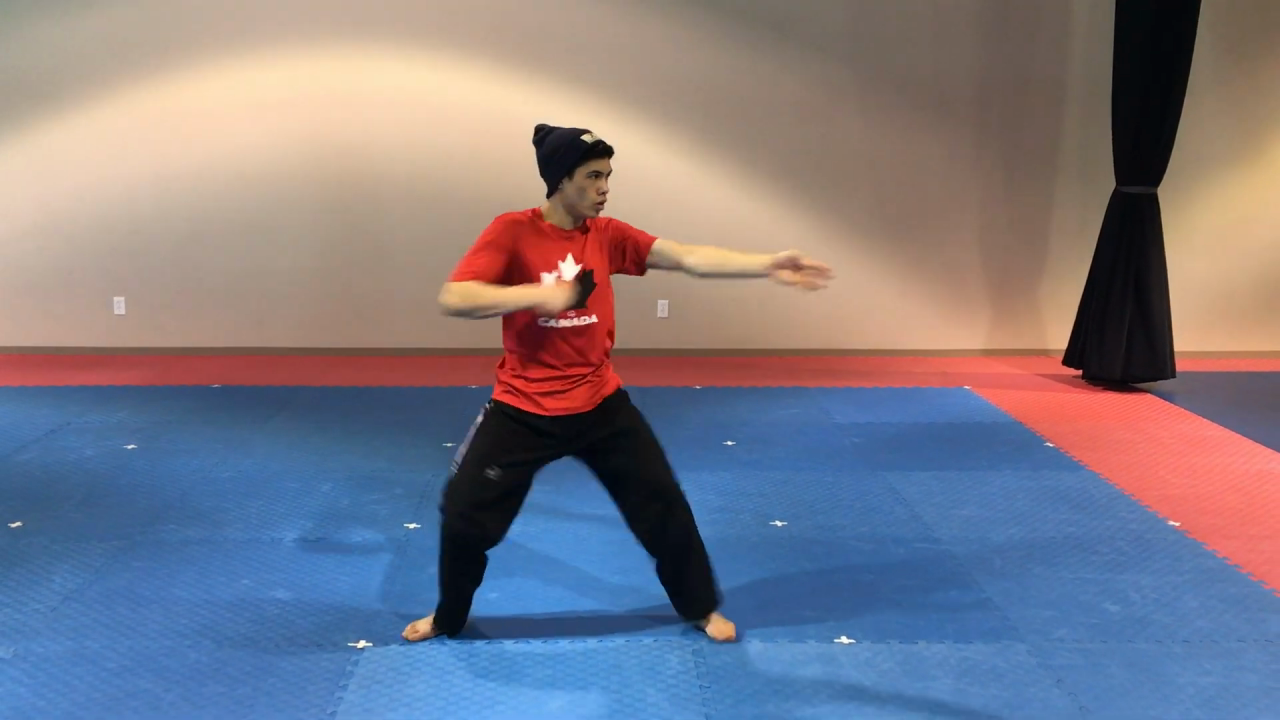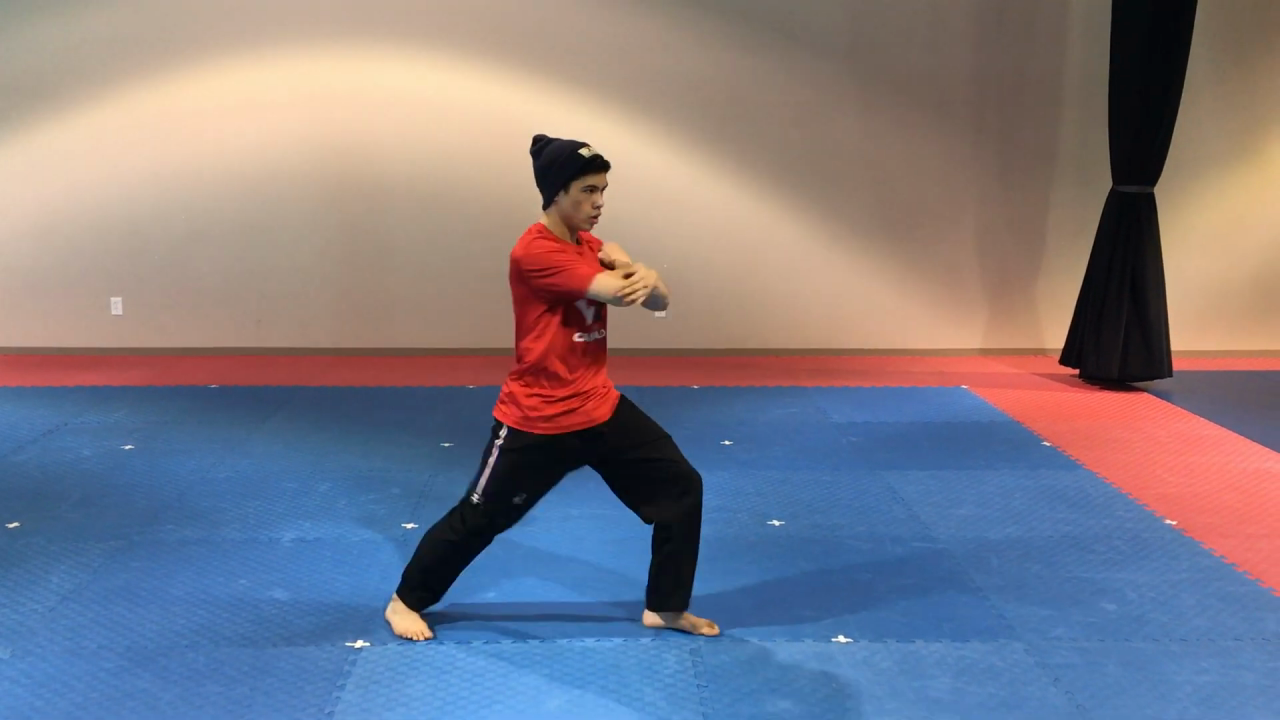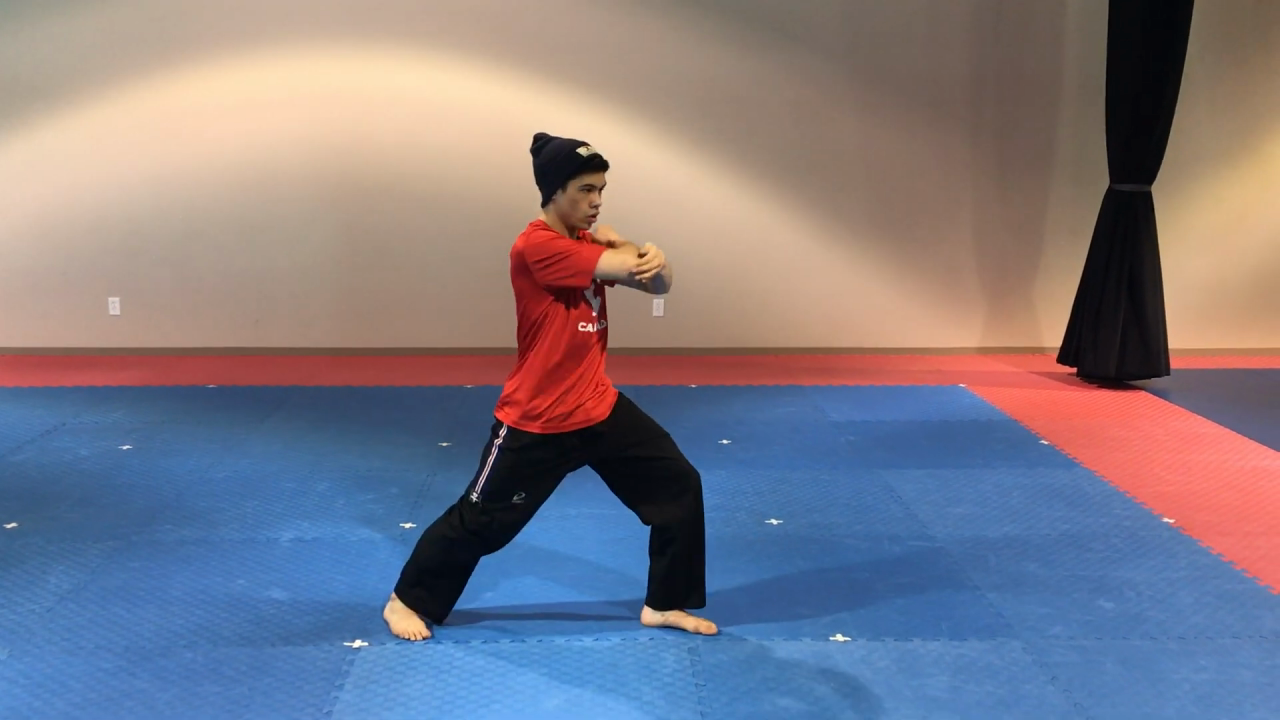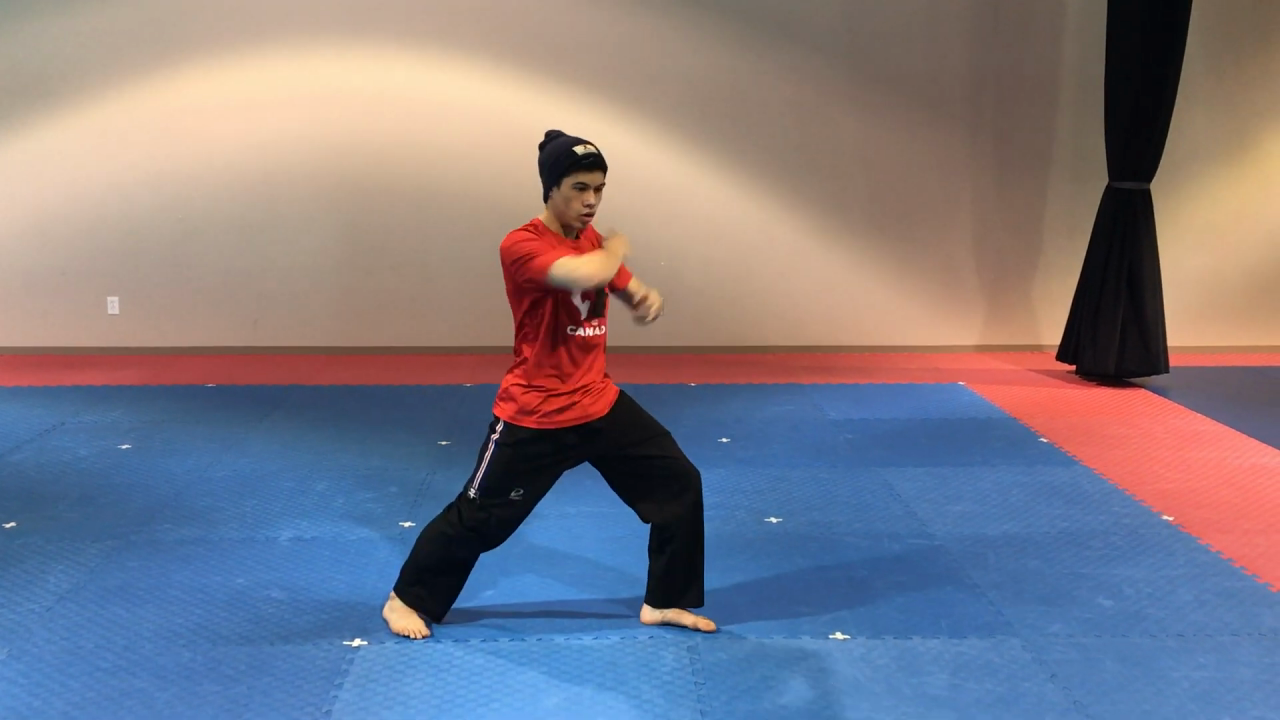
dt=0.2s
person 1, frame 1
left shoulder: (608, 235)
right shoulder: (509, 231)
left elbow: (687, 258)
right elbow: (455, 298)
left wrist: (768, 265)
right wrist: (536, 296)
left hip: (598, 403)
right hip: (523, 407)
left knee: (661, 499)
right knee: (466, 507)
left ankle: (702, 606)
right ankle: (449, 616)
person 1, frame 2
left shoulder: (591, 248)
right shoulder: (534, 253)
left elbow: (658, 297)
right elbow: (615, 290)
left wrist: (644, 277)
right wrist: (627, 277)
left hip: (600, 409)
right hip: (536, 422)
left knee: (680, 487)
right knee: (478, 517)
left ankle: (667, 605)
right ankle: (406, 600)
person 1, frame 3
left shoulder: (586, 240)
right shoulder: (536, 247)
left elbow: (660, 283)
right elbow: (625, 267)
left wrist: (654, 258)
right wrist: (633, 251)
left hip: (599, 408)
right hip: (536, 422)
left knee: (680, 486)
right knee: (480, 519)
left ankle: (666, 603)
right ankle: (406, 599)
person 1, frame 4
left shoulder: (589, 241)
right shoulder: (521, 245)
left elbow: (627, 288)
right elbow: (583, 275)
left wrist: (647, 299)
right wrist: (616, 248)
left hip: (601, 405)
right hip: (533, 417)
left knee: (680, 484)
right knee: (479, 516)
left ankle: (666, 601)
right ankle: (406, 599)
